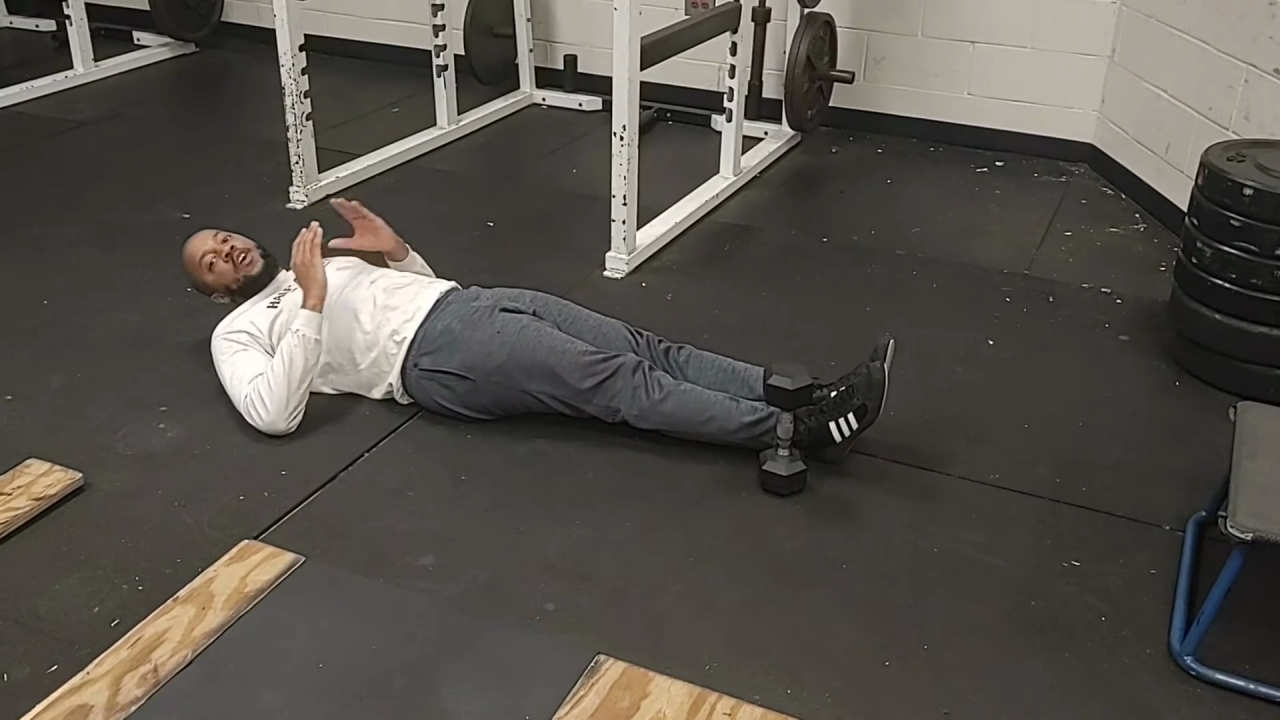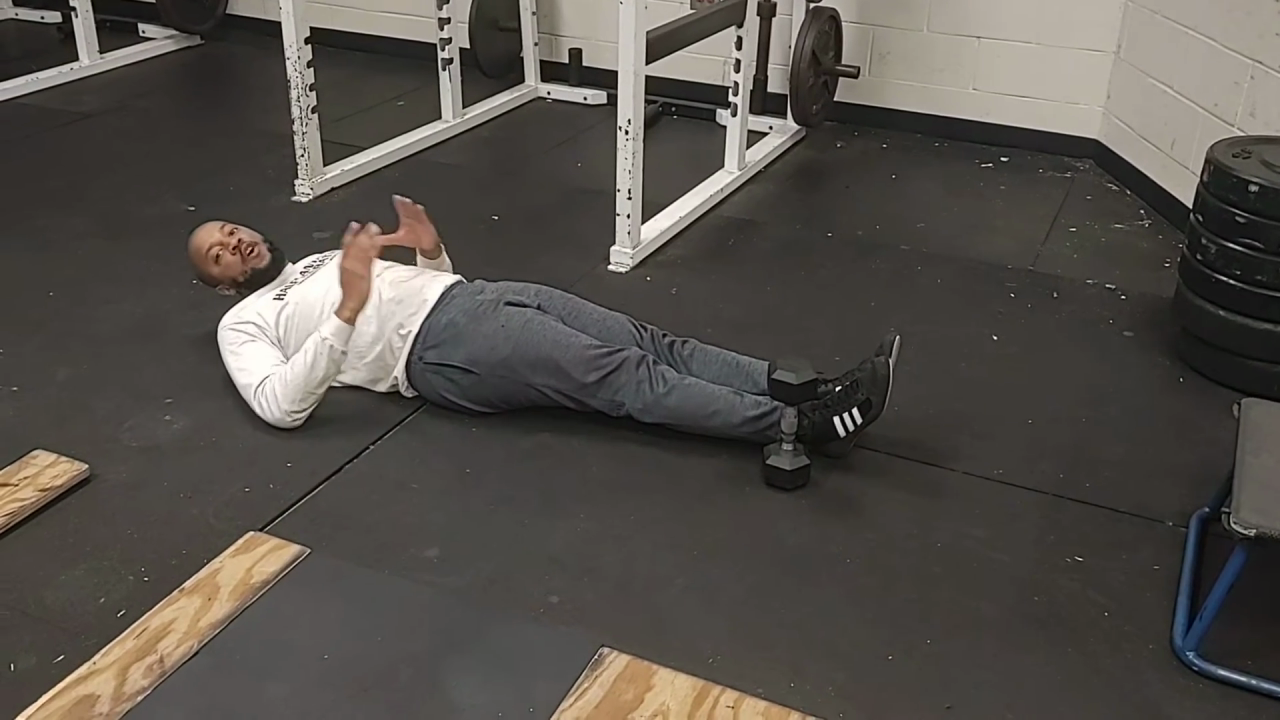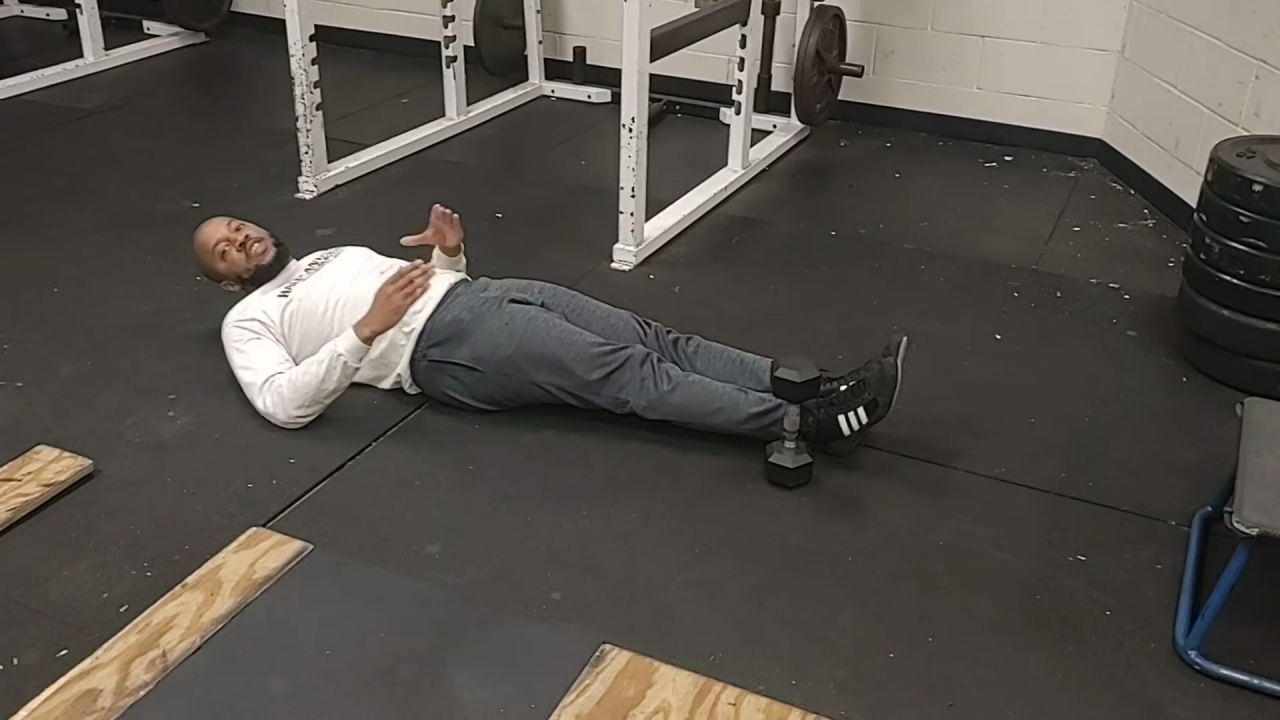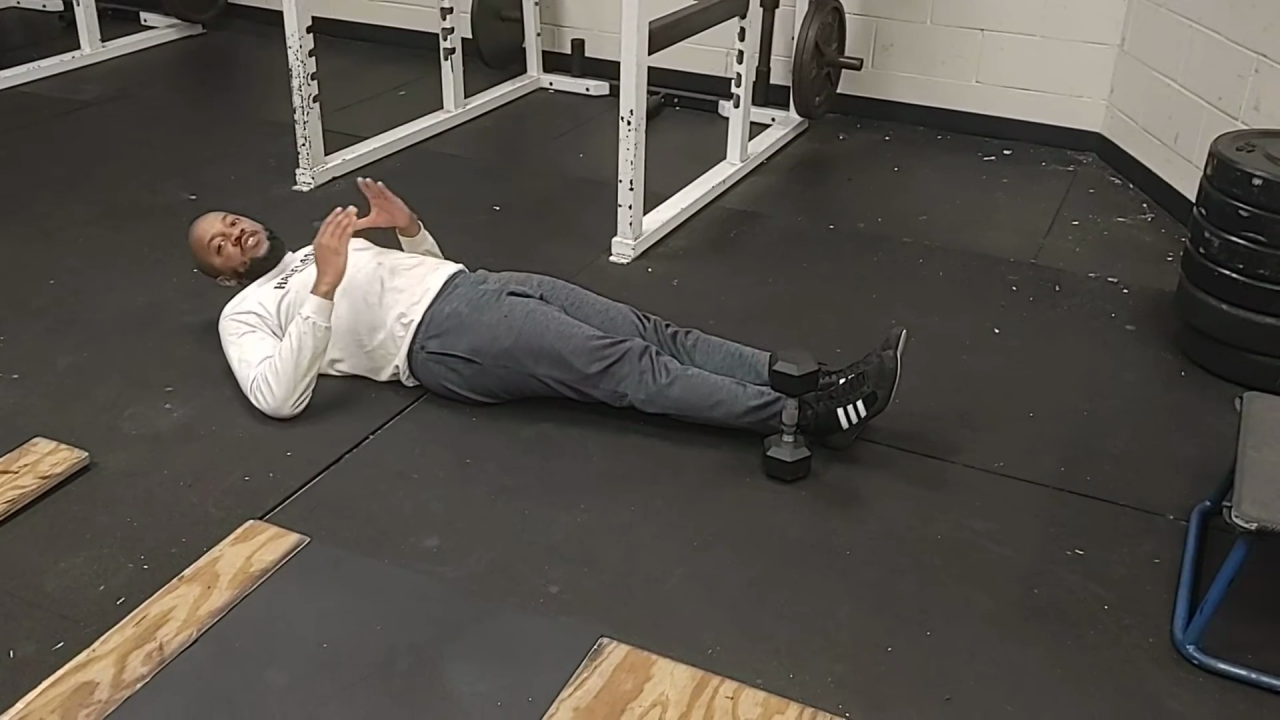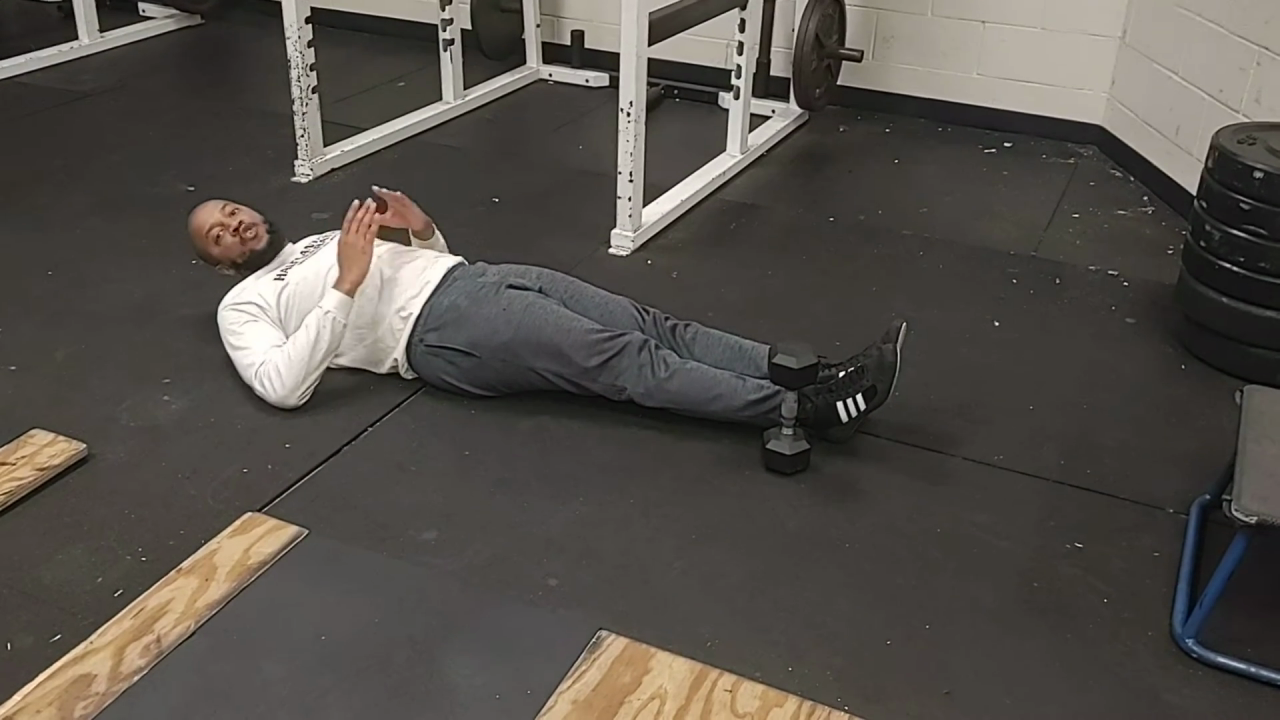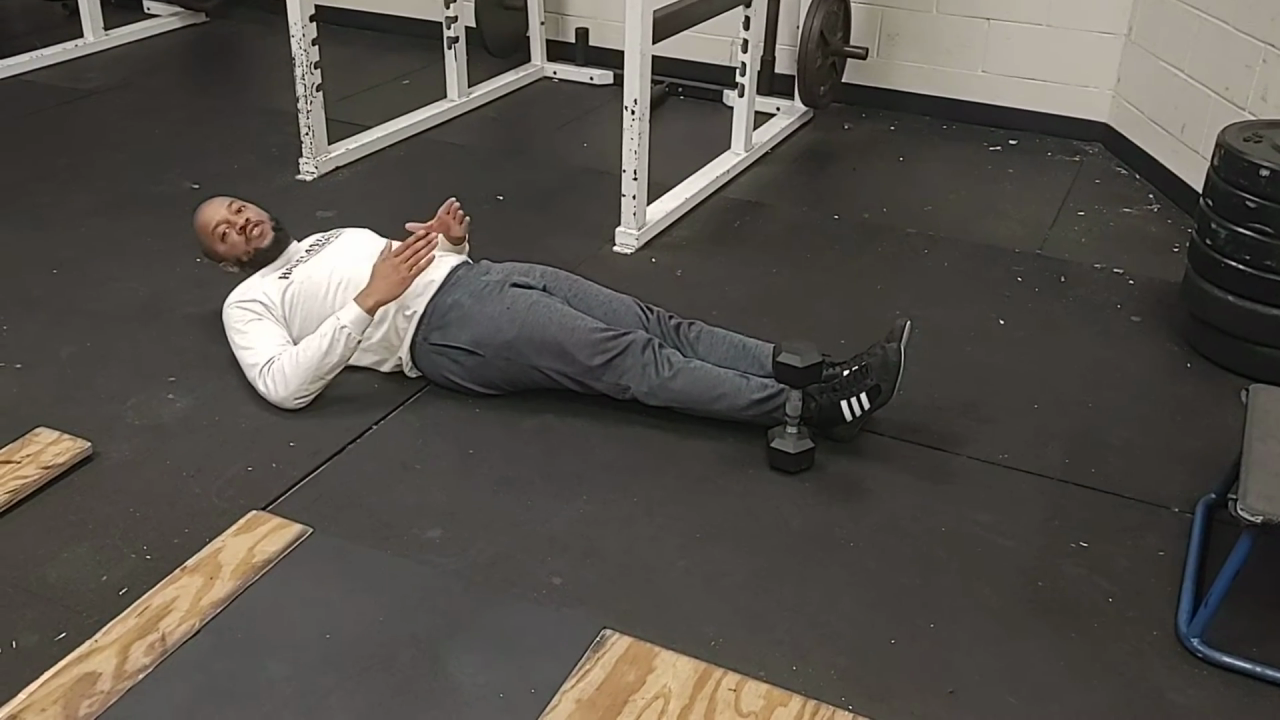
dt=0.5s
person 1, frame 1
left shoulder: (323, 264)
right shoulder: (238, 331)
right elbow: (274, 414)
left wrist: (393, 247)
right wrist: (309, 300)
left hip: (467, 303)
right hip: (434, 357)
left knee: (640, 349)
right knee: (615, 383)
left ankle: (808, 394)
right ankle: (795, 430)
person 1, frame 2
left shoulder: (322, 260)
right shoulder: (244, 324)
right elbow: (281, 404)
left wrist: (428, 251)
right wrist: (350, 309)
left hip: (472, 296)
right hip: (440, 349)
left knee: (646, 342)
right knee: (622, 376)
left ankle: (808, 388)
right ankle: (798, 423)
person 1, frame 3
left shoulder: (332, 256)
right shoulder: (249, 319)
right elbow: (285, 404)
left wrist: (448, 250)
right wrist: (368, 327)
left hip: (475, 292)
right hip: (441, 347)
left knee: (649, 339)
right knee: (624, 373)
left ankle: (811, 386)
right ankle: (801, 422)
person 1, frame 4
left shoulder: (324, 246)
right shoulder: (245, 314)
right elbow: (279, 397)
left wrist: (407, 225)
right wrist: (324, 287)
left hip: (474, 287)
right hip: (441, 341)
left knee: (647, 332)
right knee: (621, 367)
left ankle: (811, 379)
right ankle: (801, 415)
person 1, frame 5
left shoulder: (326, 241)
right shoulder: (244, 304)
right elbow: (285, 385)
left wrist: (422, 228)
right wrist: (346, 283)
left hip: (470, 277)
right hip: (440, 332)
left knee: (646, 326)
right knee: (619, 360)
left ankle: (810, 373)
right ankle: (800, 408)
person 1, frame 6
left shoulder: (332, 238)
right shoulder: (249, 303)
right elbow: (286, 384)
left wrist: (451, 238)
right wrist: (368, 300)
left hip: (477, 275)
right hip: (442, 330)
left knee: (651, 323)
right knee: (623, 358)
left ankle: (814, 371)
right ankle: (805, 407)
